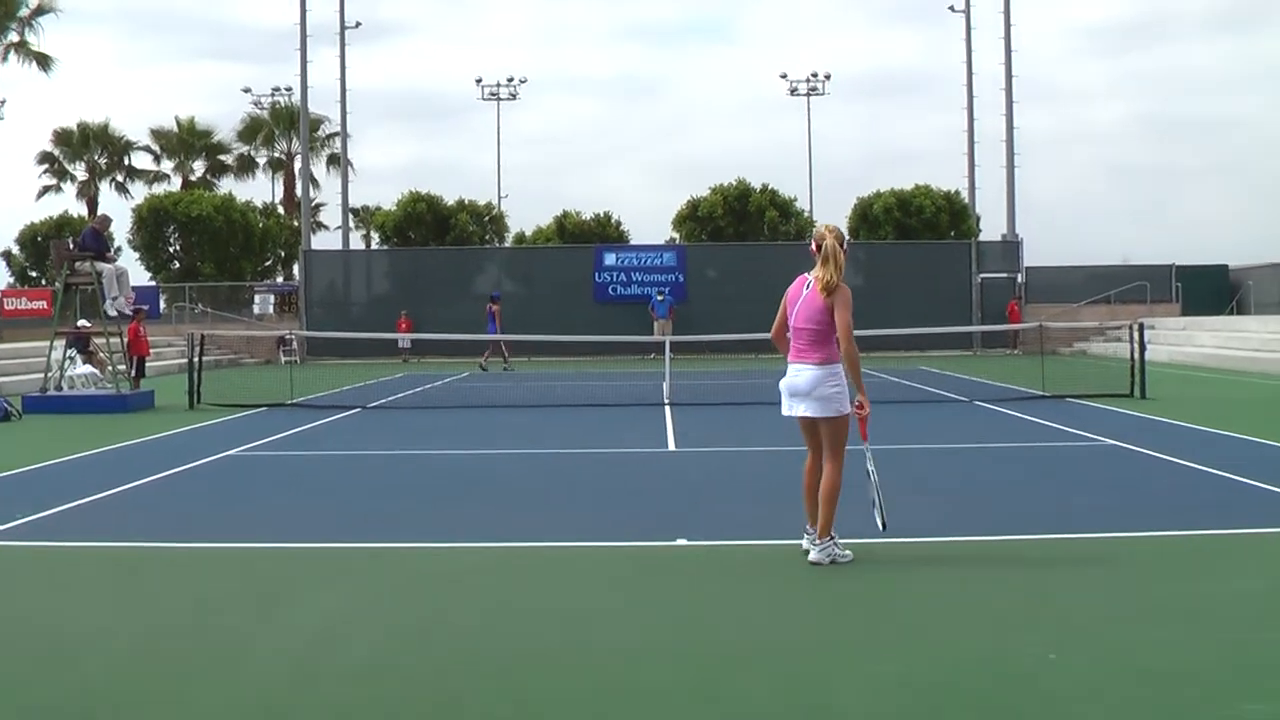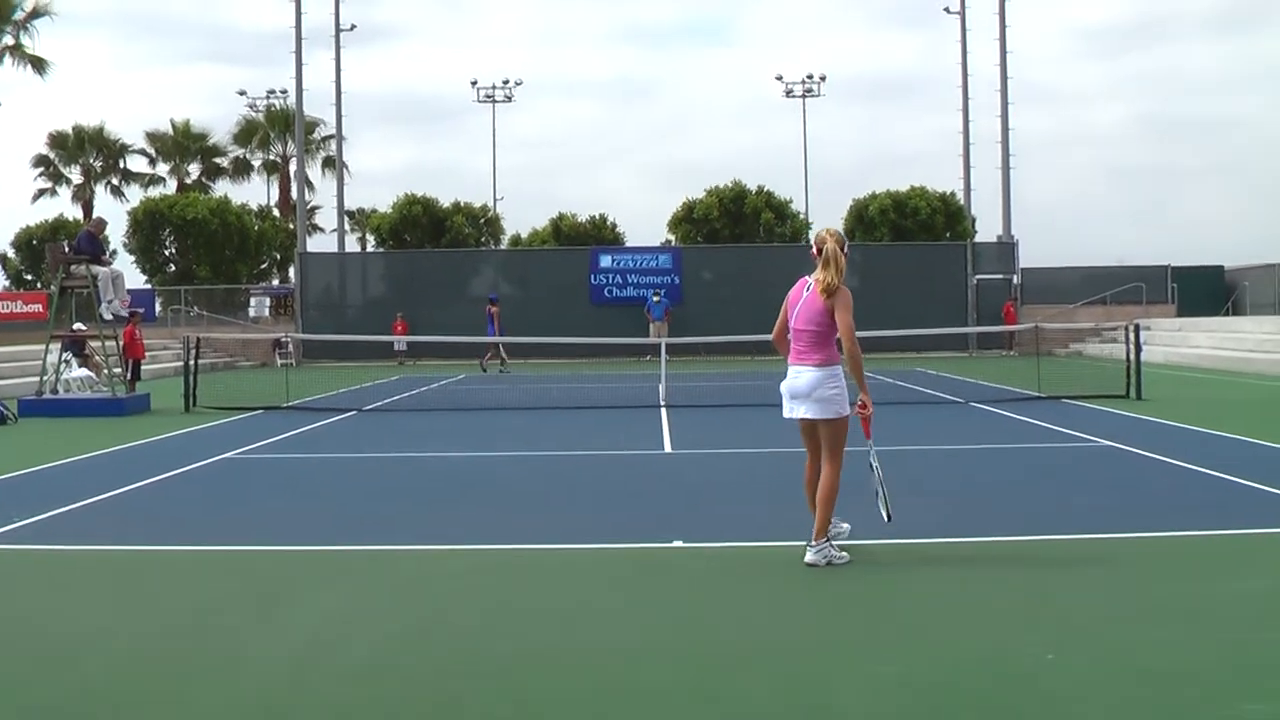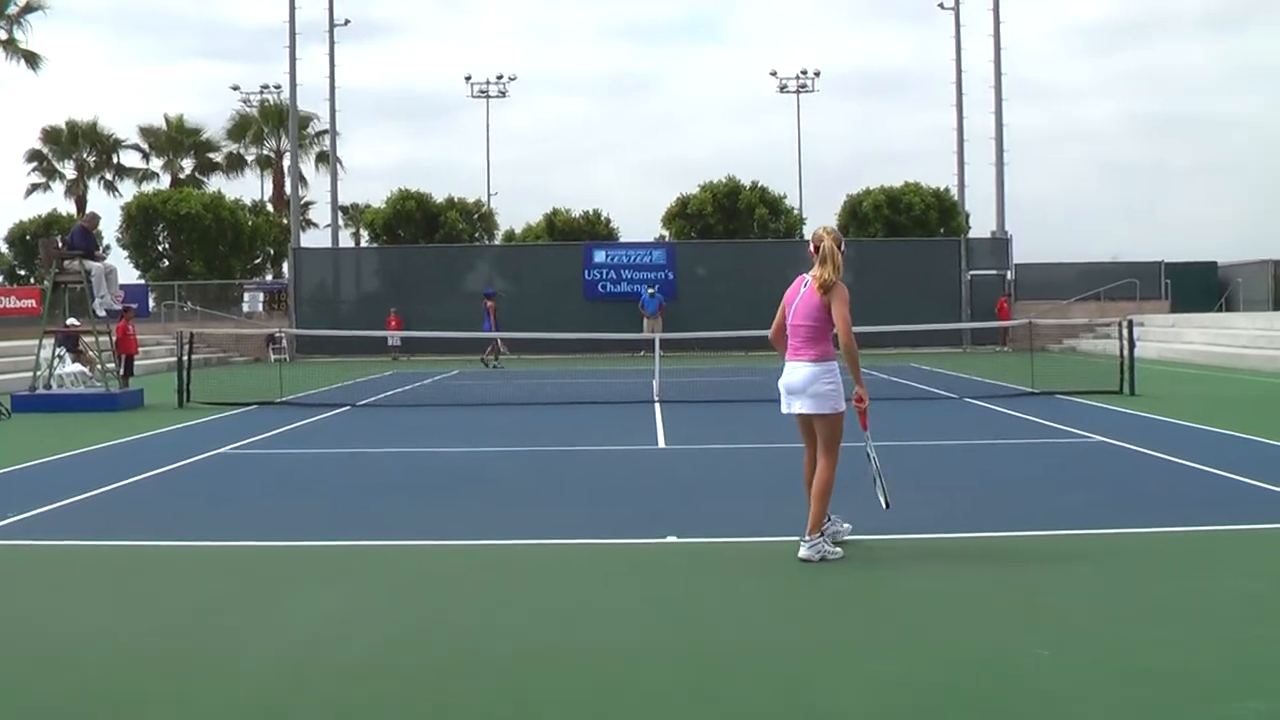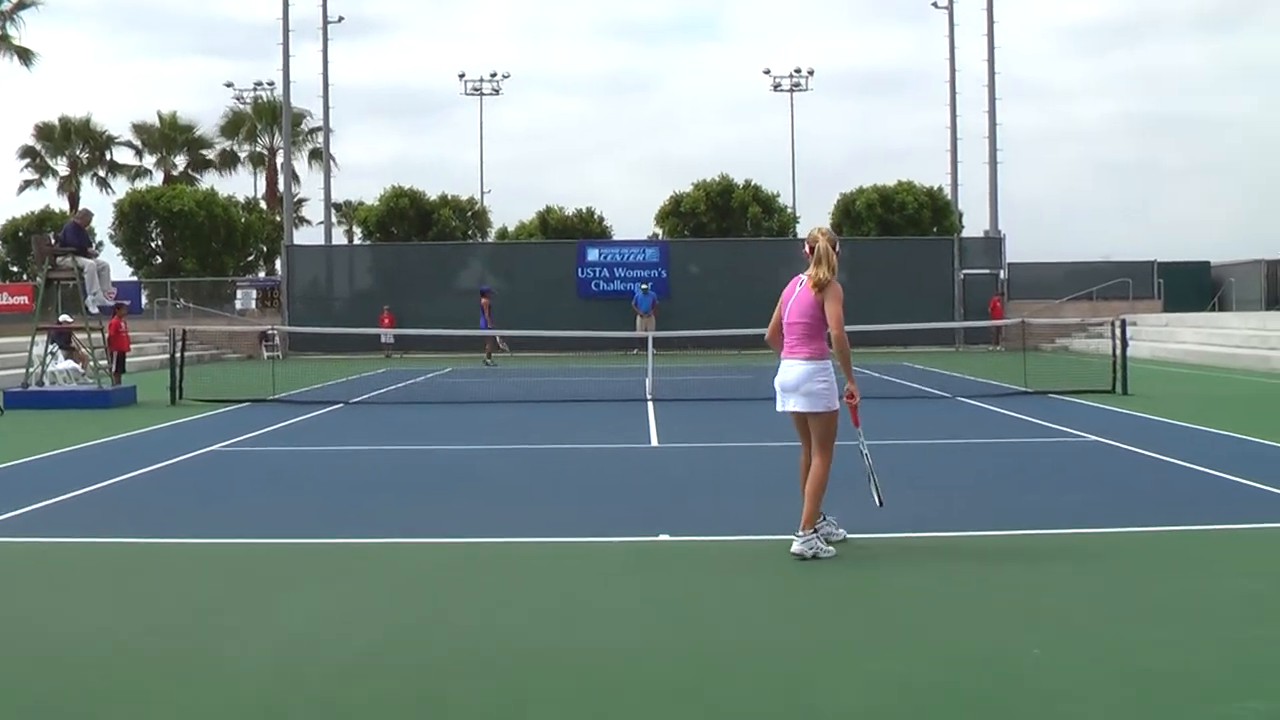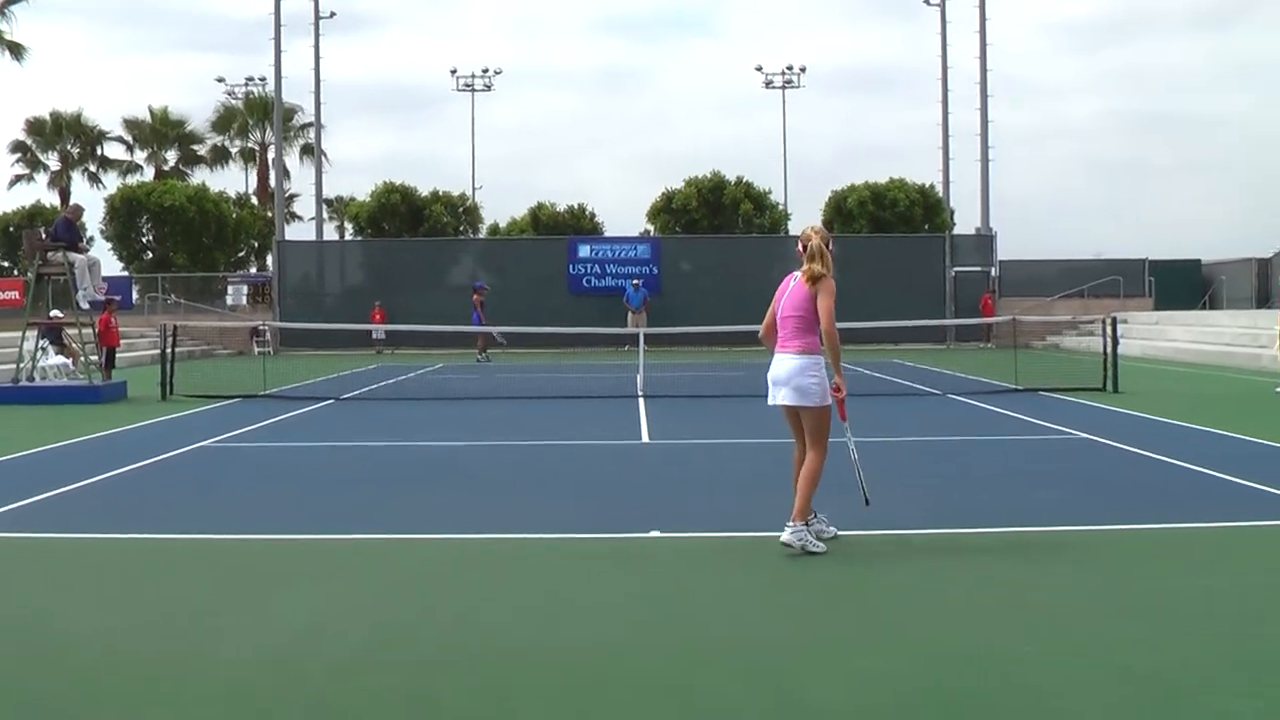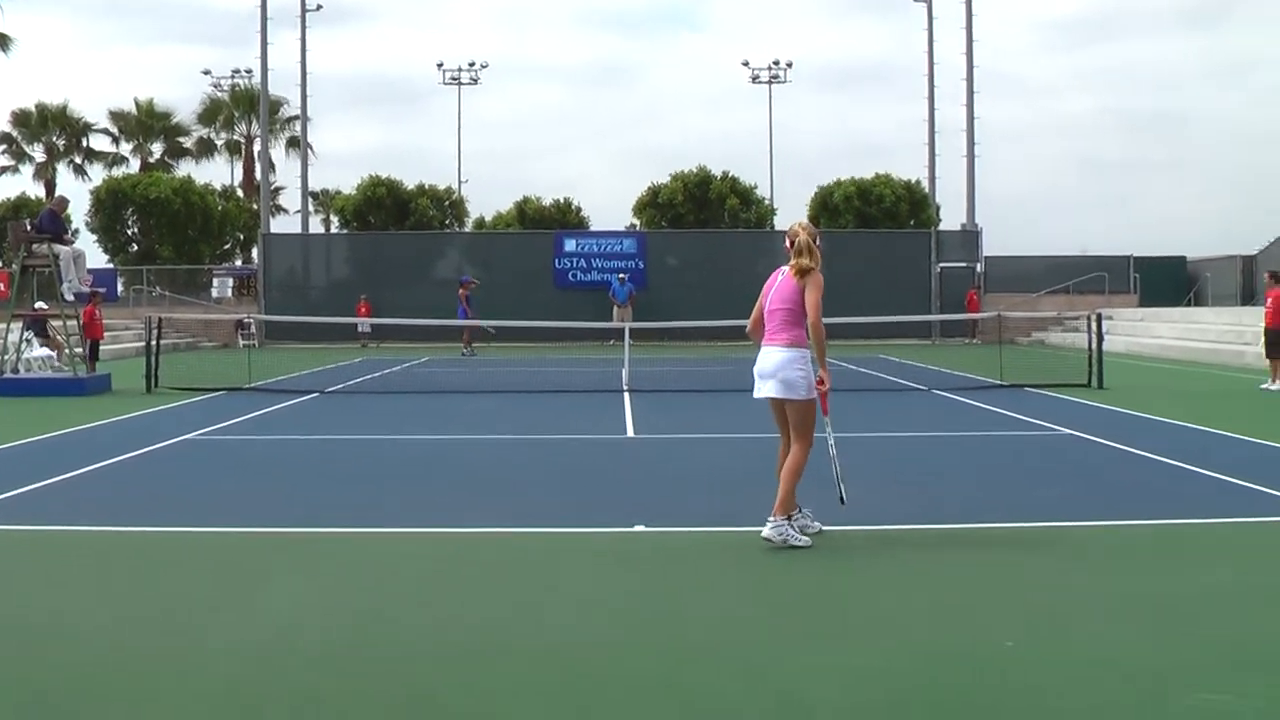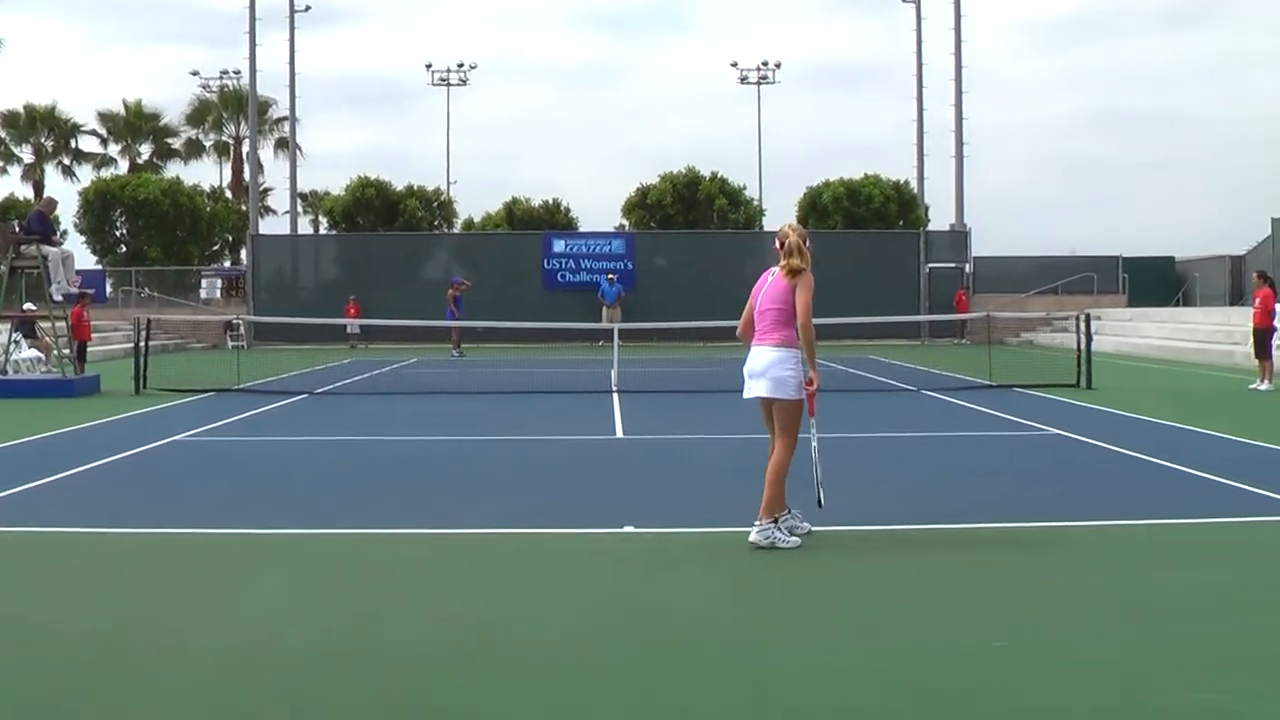
dt=0.1s
person 1, frame 1
left shoulder: (796, 285)
right shoulder: (838, 291)
left elbow: (777, 335)
right elbow: (846, 344)
right wrist: (861, 391)
left hip: (795, 377)
right hip: (825, 377)
left knee: (815, 455)
right knee: (833, 461)
left ankle: (813, 530)
right ankle: (822, 543)
person 1, frame 2
left shoulder: (798, 288)
right shoulder: (838, 293)
left elbow: (777, 338)
right elbow: (849, 345)
right wrist: (863, 391)
left hip: (795, 379)
right hip: (824, 379)
left knee: (815, 457)
right knee: (831, 462)
left ankle: (824, 526)
right ankle: (819, 544)
person 1, frame 3
left shoulder: (796, 285)
right shoulder: (834, 289)
left elbow: (775, 335)
right elbow: (846, 339)
right wrist: (859, 384)
left hip: (792, 374)
right hip: (820, 374)
left knee: (813, 453)
right knee: (827, 458)
left ankle: (822, 522)
right ankle: (812, 540)
person 1, frame 4
left shoulder: (794, 285)
right shoulder: (829, 287)
left elbow: (771, 335)
right elbow: (837, 335)
right wrist: (851, 380)
left hip: (788, 372)
right hip: (814, 372)
left knee: (809, 451)
right knee: (822, 456)
left ankle: (816, 521)
person 1, frame 5
left shoulder: (788, 282)
right shoulder: (823, 282)
left elbow: (766, 332)
right elbow: (828, 329)
right wrist: (838, 373)
left hip: (780, 366)
right hip: (806, 366)
left knee: (803, 447)
right knee: (816, 450)
left ankle: (806, 518)
person 1, frame 6
left shoulder: (776, 276)
right shoulder: (811, 275)
left elbow: (752, 328)
right elbow: (814, 322)
right wrist: (823, 367)
left hip: (767, 360)
right hip: (792, 361)
left knee: (789, 441)
right knee: (801, 445)
left ankle: (792, 513)
person 1, frame 7
left shoulder: (765, 278)
right shoulder: (802, 276)
left elbow: (743, 330)
right elbow: (804, 322)
right wrist: (812, 367)
left hip: (758, 360)
right hip: (783, 360)
left knee: (778, 441)
right knee: (785, 445)
left ankle: (781, 514)
right ankle: (764, 524)
